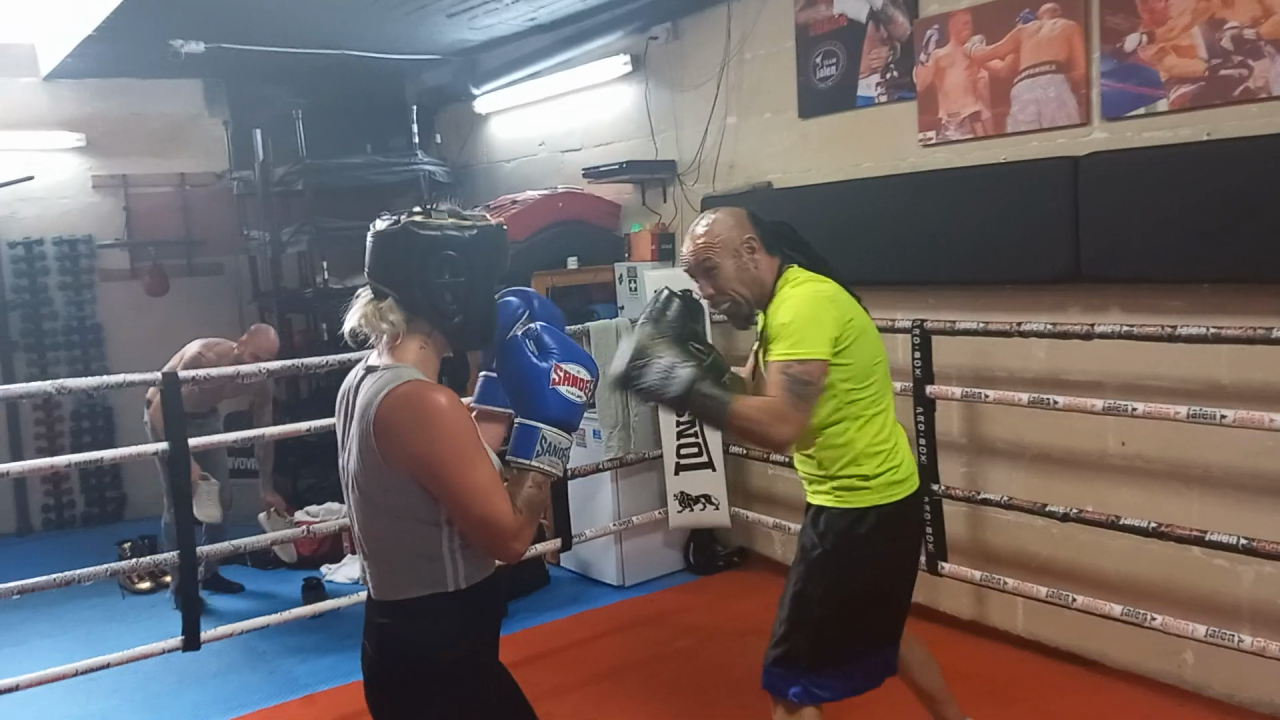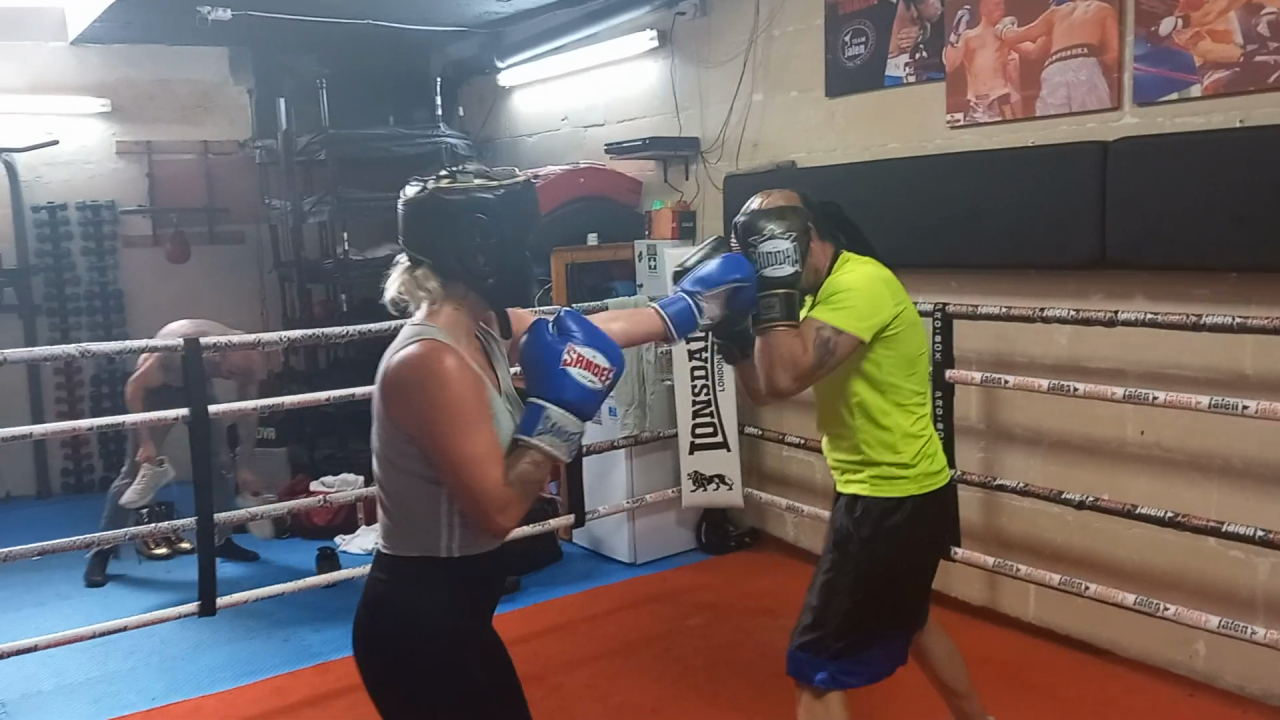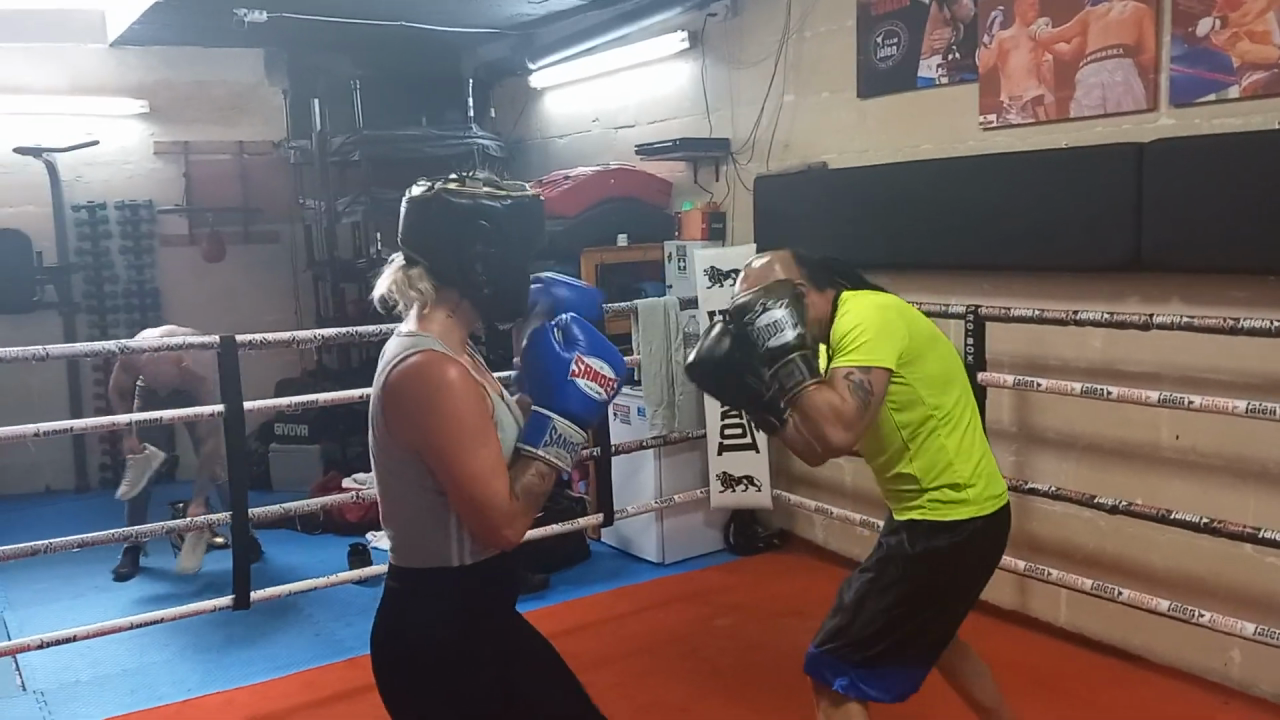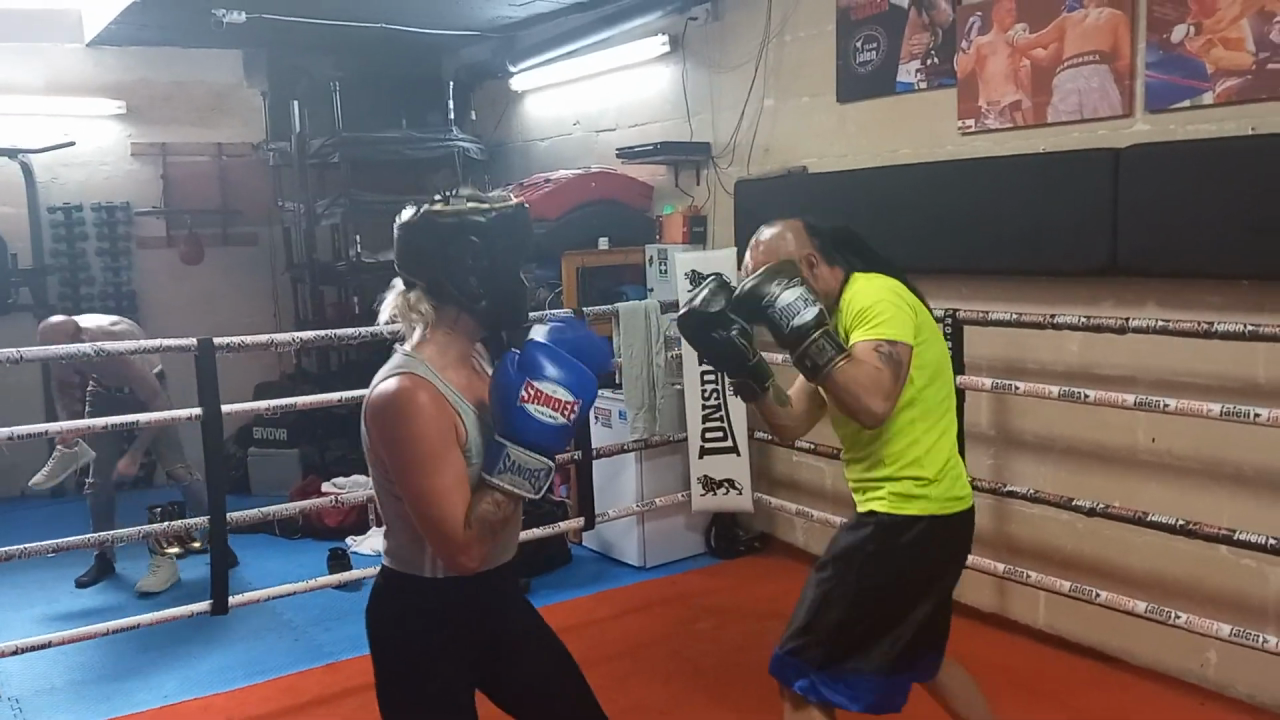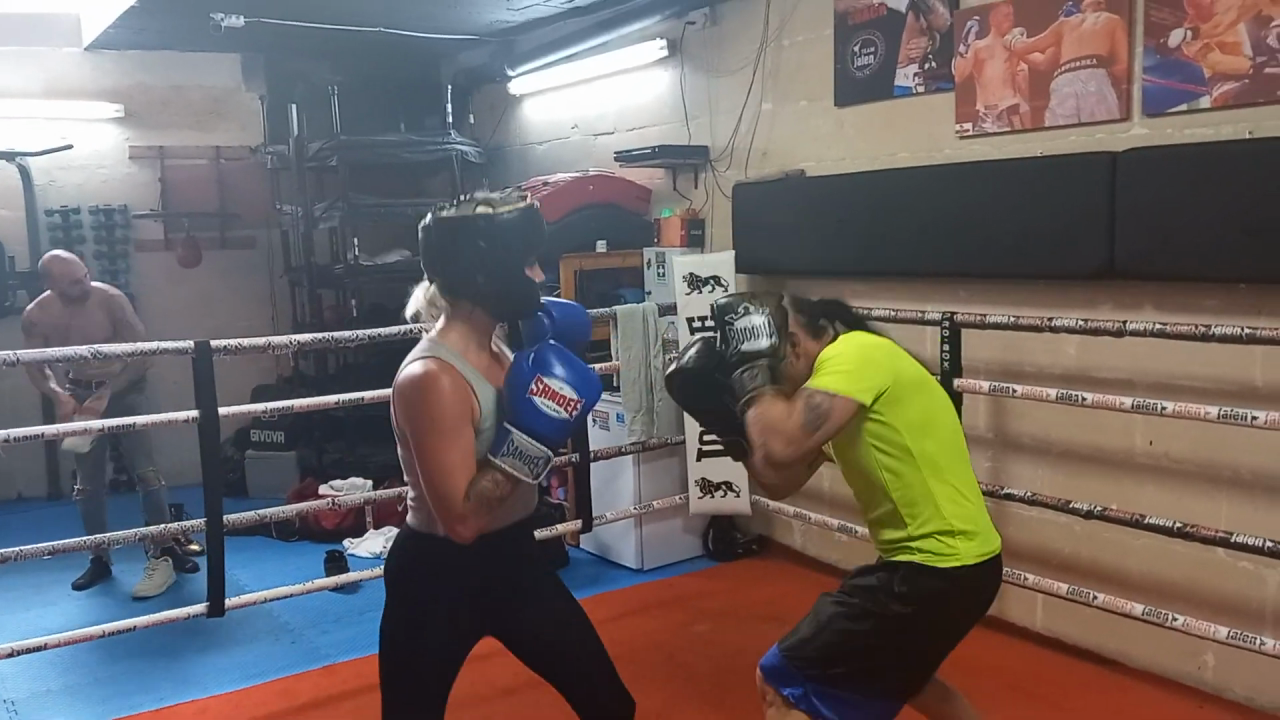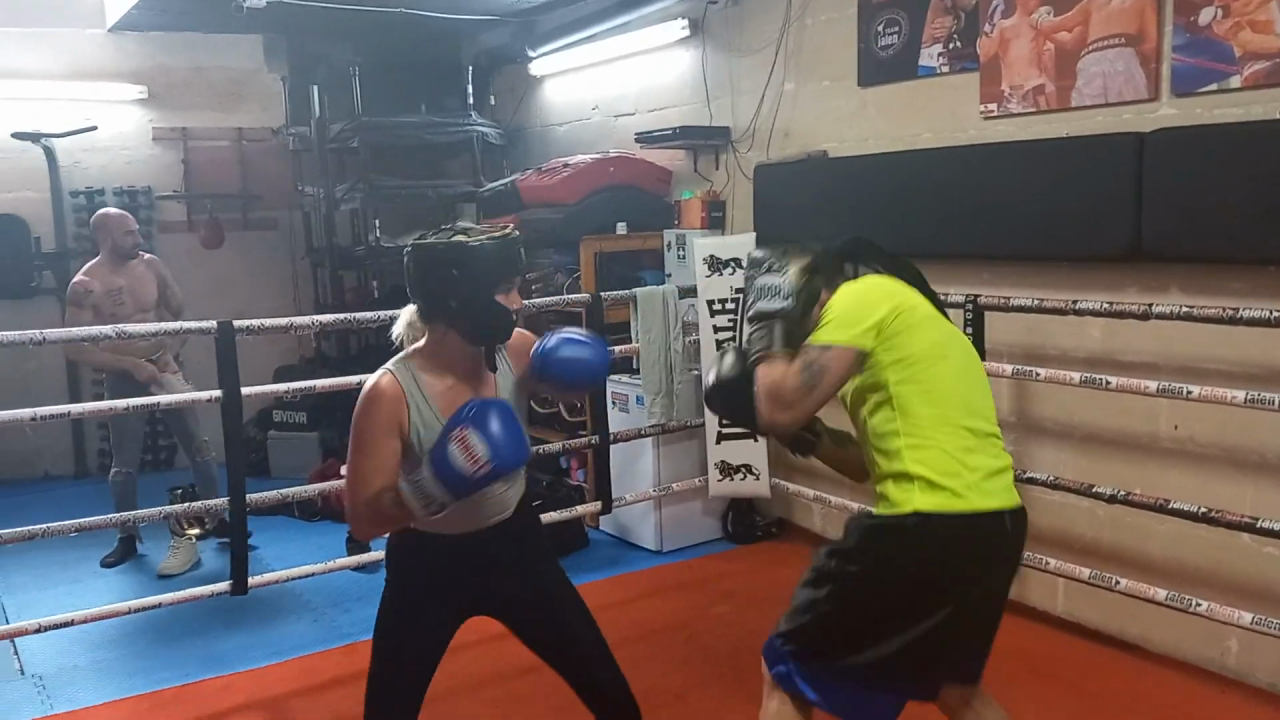
dt=0.4s
person 1, frame 1
left shoulder: (367, 380)
right shoulder: (422, 402)
right elbow: (510, 536)
left wrist: (513, 386)
right wrist: (548, 422)
left hip: (412, 635)
right hip: (437, 655)
person 1, frame 2
left shoulder: (477, 327)
right shoulder: (429, 363)
left elbow: (589, 332)
right elbow: (498, 511)
left wrist: (687, 307)
right wrist: (559, 404)
person 1, frame 3
left shoulder: (444, 348)
right shoulder: (431, 373)
left elbow: (495, 443)
right elbow: (503, 523)
left wrist: (544, 373)
right wrist: (563, 414)
left hip: (482, 614)
right hip: (435, 631)
person 1, frame 4
left shoulder: (477, 353)
right shoulder: (407, 395)
right elbow: (465, 548)
left wrist: (552, 375)
right wrist: (528, 445)
left hip: (496, 599)
right hip: (424, 620)
person 1, frame 5
left shoulder: (487, 340)
right shoulder: (428, 378)
left elbow: (530, 393)
right elbow: (462, 521)
left wrist: (557, 353)
right wrist: (531, 437)
left hip: (512, 559)
right hip: (437, 573)
person 1, frame 6
left shoulder: (514, 347)
right shoulder: (389, 393)
left elbow: (547, 390)
right elbow: (363, 518)
left wrist: (566, 373)
right wrist: (440, 479)
left hip: (517, 548)
right hip: (427, 567)
person 2, frame 1
left shoulder: (805, 303)
right shoulder: (787, 300)
left elbow: (780, 427)
right elbow: (758, 400)
left wrist: (688, 387)
right wrist: (694, 365)
left hip: (862, 509)
right hip: (879, 500)
right knee: (878, 631)
person 2, frame 2
left shoulder: (859, 284)
right shoulder: (827, 288)
left elbow: (783, 379)
right elbow: (763, 389)
left wrist: (777, 280)
right wrist: (731, 325)
left hip: (890, 499)
right hip: (910, 494)
left knee: (818, 667)
right knee: (904, 620)
person 2, frame 3
left shoulder: (868, 317)
right shoulder: (844, 331)
left elbow: (839, 432)
right elbow: (815, 448)
left wrist: (783, 348)
right wrist: (751, 391)
left hip: (948, 520)
right hip: (964, 513)
left knee: (835, 672)
right knee: (929, 632)
person 2, frame 4
left shoulder: (876, 297)
right shoulder: (842, 313)
left elbow: (874, 403)
right elbow: (792, 423)
left wrist: (802, 327)
right wrist: (737, 361)
left hip: (906, 521)
right hip: (935, 515)
left knee: (801, 677)
right knee: (917, 656)
person 2, frame 5
left shoulder: (857, 355)
right shoulder: (843, 375)
left elbow: (783, 448)
right elbow: (778, 481)
left wrist: (751, 364)
right wrist: (727, 409)
left hip: (934, 570)
right hip: (962, 563)
left knee: (782, 684)
right knee: (893, 671)
person 2, frame 6
left shoulder: (863, 296)
right shoulder: (907, 322)
left elbow: (783, 409)
left wrist: (767, 324)
left hip: (924, 528)
right hip: (995, 526)
left knee: (787, 669)
person 3, frame 1
left shoulder: (261, 383)
right shoulder: (204, 358)
right elbow: (158, 409)
left wrist: (267, 489)
right wrist: (186, 462)
left hip: (205, 416)
right hip: (166, 414)
left knee: (221, 494)
left ankle: (209, 573)
right ankle: (181, 586)
person 3, frame 2
left shoulder: (245, 364)
left elbow: (248, 414)
right elbow: (134, 387)
left wrist: (245, 467)
right wrist: (145, 442)
right hip: (154, 386)
left knee: (223, 463)
right knee: (137, 467)
left ankle: (221, 540)
right ankle: (103, 551)
person 3, frame 3
left shoulder: (201, 373)
right shoulder: (133, 355)
left elbow: (210, 439)
right elbow: (117, 389)
left wrist: (198, 501)
right wrist: (128, 434)
left hip: (197, 392)
right hip: (150, 388)
left knee: (217, 466)
right knee: (138, 465)
right ankle: (132, 547)
person 3, frame 4
right shoulder: (62, 344)
left elbow: (158, 405)
right elbow: (64, 387)
left wrist: (134, 456)
right wrist: (67, 425)
left hip: (145, 385)
right hip: (103, 393)
left knee: (177, 467)
right knee: (99, 478)
right ankle: (104, 557)
person 3, frame 5
left shoulder: (109, 299)
right shoulder: (36, 316)
left elbow: (144, 354)
right elbow: (35, 367)
left wrist: (107, 392)
right wrist: (59, 395)
left hip: (124, 389)
right hip: (81, 393)
left knee: (145, 473)
right knee: (88, 484)
left ankle: (165, 548)
right ankle: (100, 559)
person 3, frame 6
left shoulder: (151, 266)
right shoulder: (85, 286)
left elbow: (179, 314)
right elbow: (75, 348)
left wrist: (170, 354)
right wrist: (131, 365)
left hip: (163, 367)
right hip: (123, 377)
left knee: (198, 446)
right knee: (125, 464)
left ankle: (216, 521)
right ankle: (128, 538)
